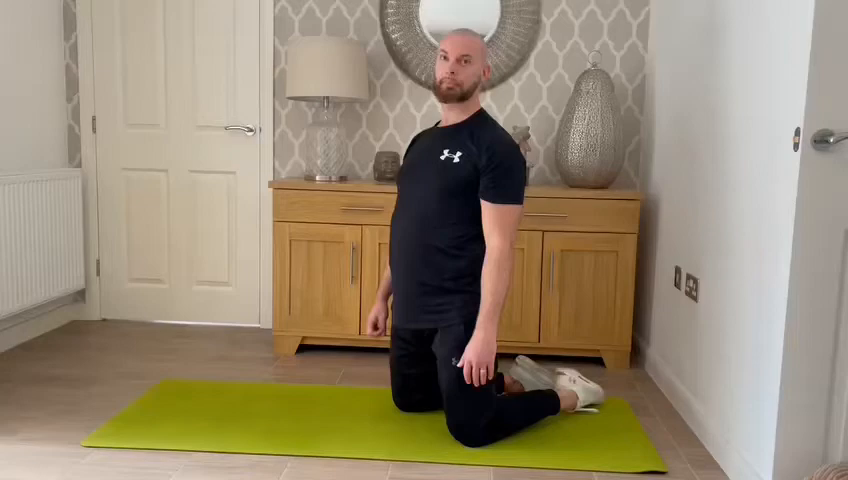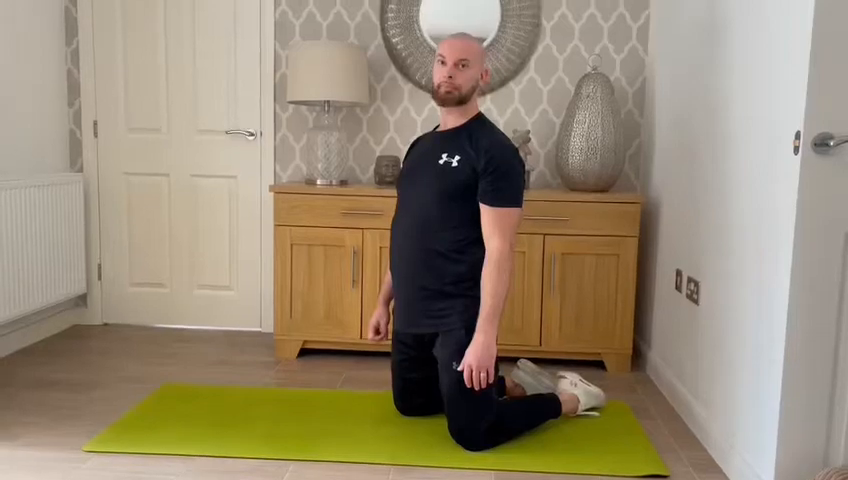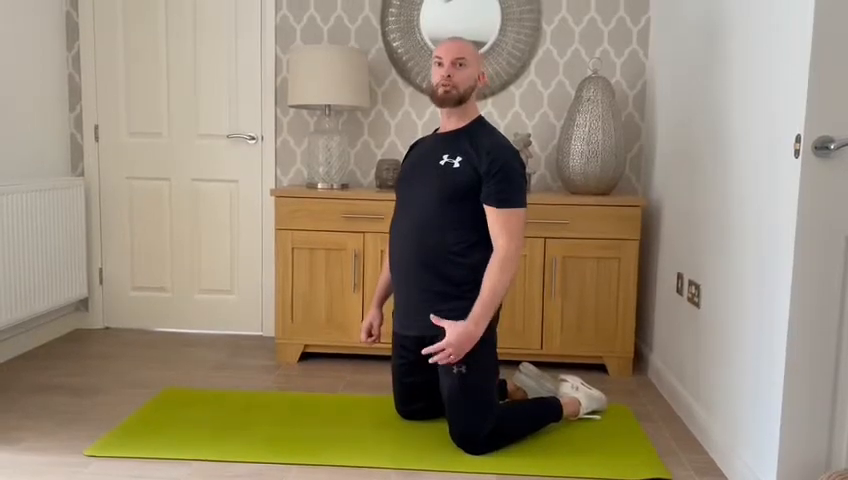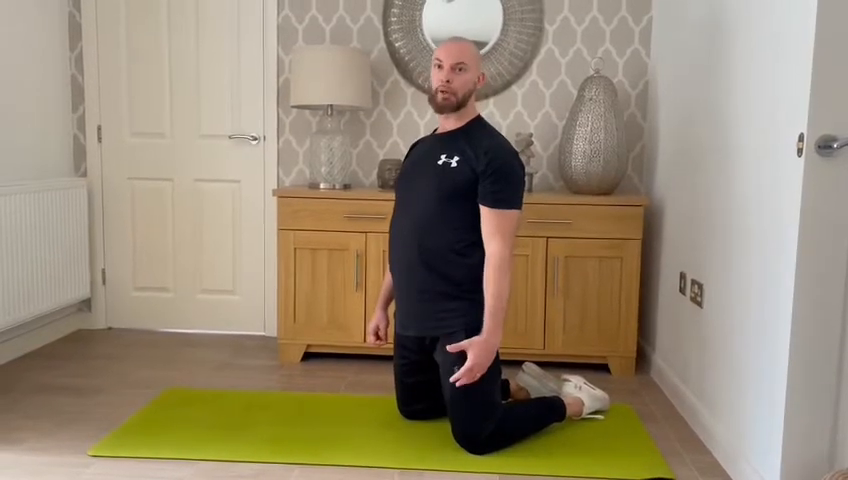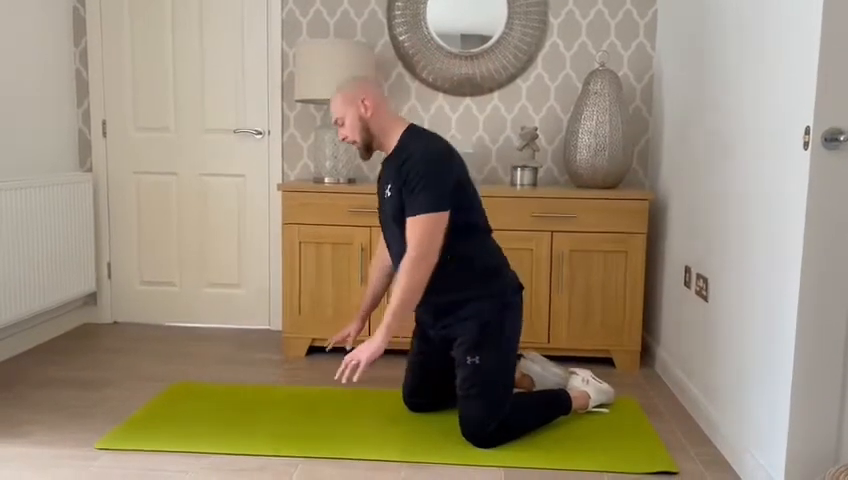
dt=0.7s
person 1, frame 1
left shoulder: (495, 147)
right shoulder: (422, 142)
left elbow: (499, 246)
left wrist: (486, 331)
right wrist: (383, 296)
left hip: (459, 313)
right hip: (410, 309)
left knee: (471, 429)
right knee: (409, 399)
left ankle: (565, 395)
right ankle: (508, 382)
person 1, frame 2
left shoulder: (493, 151)
right shoulder: (421, 146)
left elbow: (498, 249)
left wrist: (485, 335)
right wrist: (384, 302)
left hip: (459, 317)
right hip: (411, 313)
left knee: (472, 433)
right knee: (411, 403)
left ankle: (567, 398)
right ankle: (507, 385)
person 1, frame 3
left shoulder: (494, 153)
right shoulder: (419, 149)
left elbow: (507, 249)
left wrist: (475, 324)
right wrist: (377, 302)
left hip: (459, 317)
right hip: (410, 316)
left knee: (473, 436)
right knee: (412, 406)
left ankle: (569, 401)
right ankle: (511, 388)
person 1, frame 4
left shoulder: (493, 153)
right shoulder: (420, 149)
left elbow: (498, 251)
left wrist: (490, 336)
right wrist: (382, 306)
left hip: (460, 321)
right hip: (411, 318)
left knee: (475, 436)
right knee: (413, 407)
left ankle: (571, 401)
right ankle: (515, 388)
person 1, frame 5
left shoulder: (425, 157)
right shoulder: (392, 168)
left elbow: (421, 257)
right elbow: (387, 252)
left wrist: (379, 338)
right wrist: (361, 318)
left hip: (483, 308)
right hip: (440, 311)
left knee: (484, 430)
right knee: (418, 398)
left ankle: (581, 394)
right ankle: (521, 372)
